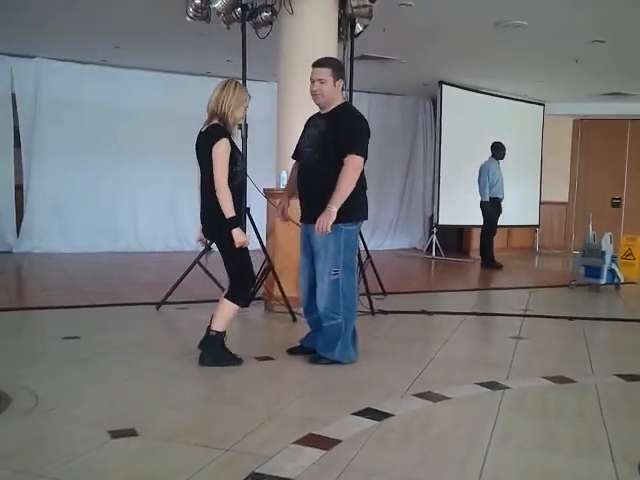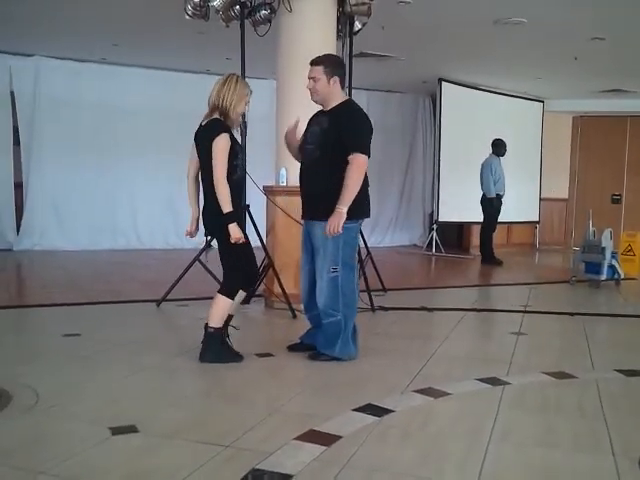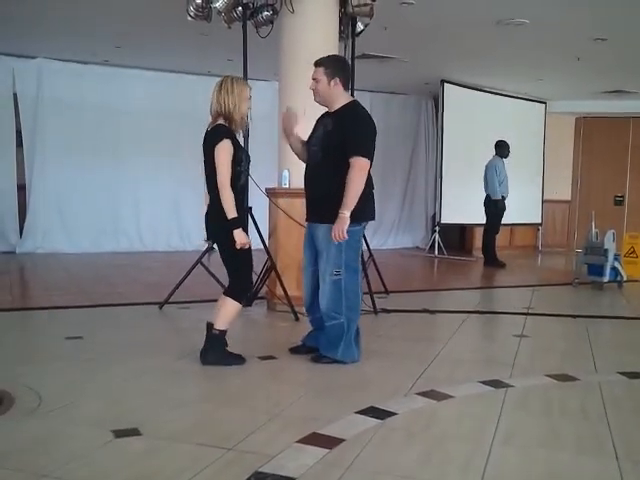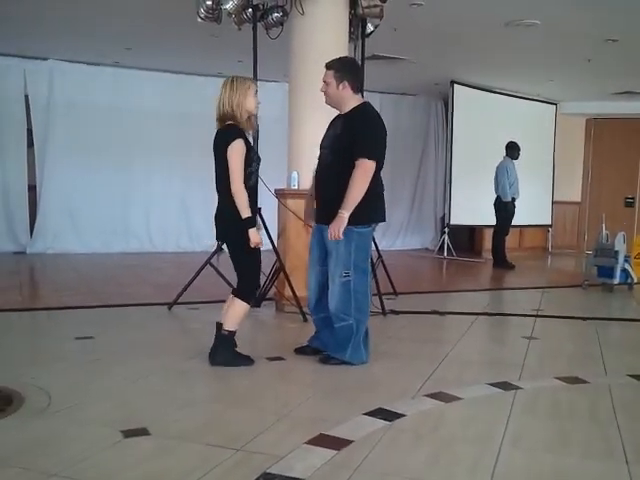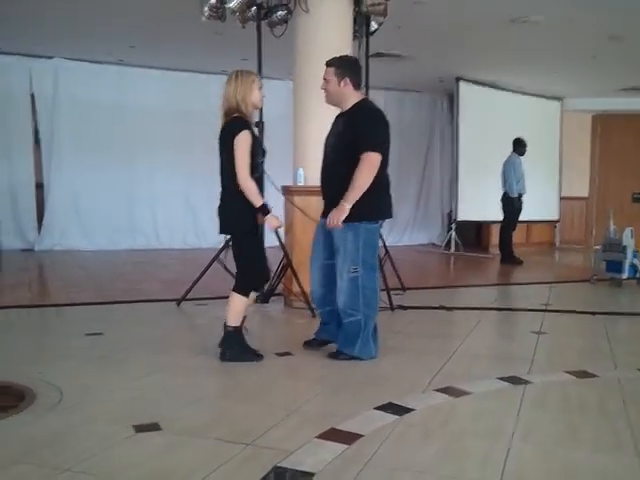
dt=0.2s
person 1, frame 1
left shoulder: (351, 120)
right shoulder: (313, 122)
left elbow: (353, 166)
right elbow: (301, 163)
left wrist: (332, 209)
right wrist: (287, 195)
left hip: (338, 218)
right hip: (311, 216)
left knee: (334, 282)
right knee: (311, 282)
left ankle: (339, 348)
right ankle: (317, 338)
person 1, frame 2
left shoulder: (353, 117)
right shoulder: (317, 118)
left elbow: (357, 164)
right elbow: (303, 157)
left wrist: (341, 210)
right wrist: (292, 139)
left hip: (337, 214)
right hip: (314, 213)
left knee: (334, 279)
right knee: (312, 279)
left ankle: (339, 345)
right ankle: (318, 335)
person 1, frame 3
left shoulder: (357, 118)
right shoulder: (325, 119)
left elbow: (359, 168)
right elbow: (308, 154)
left wrist: (344, 215)
right wrist: (291, 134)
left hip: (341, 217)
right hip: (317, 216)
left knee: (337, 282)
right knee: (314, 282)
left ankle: (341, 347)
right ankle: (319, 338)
person 1, frame 4
left shoulder: (367, 120)
right shoulder: (338, 121)
left elbow: (365, 170)
left wrist: (343, 215)
right wrist: (313, 201)
left hip: (352, 220)
right hip: (327, 217)
left knee: (346, 284)
right knee: (319, 281)
left ankle: (350, 349)
right ankle: (324, 338)
person 1, frame 5
left shoulder: (369, 116)
right shoulder: (343, 117)
left elbow: (370, 163)
left wrist: (345, 205)
left hip: (359, 214)
right hip: (334, 211)
left knee: (354, 279)
right knee: (323, 272)
left ankle: (359, 344)
right ankle: (331, 328)
person 2, frame 1
left shoulder: (205, 133)
right shoulder: (220, 136)
right elbow: (221, 185)
left wrist: (204, 225)
right wrist: (234, 226)
left hip: (214, 220)
right hip: (224, 221)
left knee: (243, 280)
right knee: (241, 284)
left ankle: (213, 337)
right ankle: (212, 347)
person 2, frame 2
left shoulder: (205, 128)
right shoulder: (221, 130)
left elbow: (193, 174)
right elbow: (220, 179)
left wrist: (195, 215)
right wrist: (231, 221)
left hip: (214, 214)
right hip: (224, 215)
left knee: (248, 273)
right knee: (236, 278)
left ankle: (217, 331)
right ankle: (212, 345)
person 2, frame 3
left shoulder: (215, 132)
right shoulder: (224, 135)
right elbow: (224, 185)
right wrist: (237, 227)
left hip: (220, 220)
right hip: (227, 221)
left knee: (237, 281)
right knee: (242, 283)
left ankle: (213, 342)
right ankle: (215, 347)
person 2, frame 4
left shoulder: (225, 132)
right shoulder: (235, 135)
right elbow: (237, 185)
right wrist: (251, 225)
left hip: (232, 219)
right hip: (236, 221)
left knee: (247, 282)
right knee: (249, 284)
left ankle: (223, 344)
right ankle: (224, 348)
person 2, frame 5
left shoulder: (232, 125)
right shoulder: (242, 127)
right elbow: (243, 177)
left wrist: (259, 208)
right wrist: (266, 211)
left hip: (237, 211)
right hip: (241, 212)
left knee: (257, 273)
right knee: (249, 276)
left ankle: (233, 334)
right ankle: (232, 344)
person 3, frame 1
left shoulder: (496, 165)
right shoulder: (487, 166)
right elbow: (483, 186)
right wrist: (486, 203)
left hip: (496, 202)
right hip: (490, 202)
left knee: (490, 231)
right knee: (488, 232)
left ankle: (488, 259)
right ankle: (487, 261)
person 3, frame 2
left shoulder: (497, 162)
right shoulder: (489, 162)
right elbow: (487, 182)
right wrist: (493, 199)
left hip: (496, 198)
right hip: (490, 199)
left knee: (490, 228)
right knee: (488, 228)
left ankle: (488, 256)
right ankle: (487, 257)
person 3, frame 3
left shoulder: (500, 163)
right shoulder: (493, 163)
right elbow: (493, 184)
left wrist: (500, 201)
right wrist: (499, 201)
left hip: (498, 200)
right hip: (494, 201)
left knee: (493, 230)
right knee: (491, 230)
left ankle: (491, 258)
right ankle: (490, 259)
person 3, frame 4
left shoulder: (510, 164)
right shoulder: (505, 165)
right elbow: (503, 185)
right wrist: (508, 203)
left hip: (507, 202)
right hip: (504, 202)
left knee: (502, 231)
right knee: (501, 231)
left ankle: (500, 259)
right ankle: (499, 261)
person 3, frame 5
left shoulder: (515, 160)
right shoulder: (512, 160)
right elbow: (510, 181)
right wrist: (515, 198)
left hip: (514, 197)
right hip: (512, 198)
left knee: (508, 227)
right knee: (508, 227)
left ankle: (507, 255)
right ankle: (507, 256)
